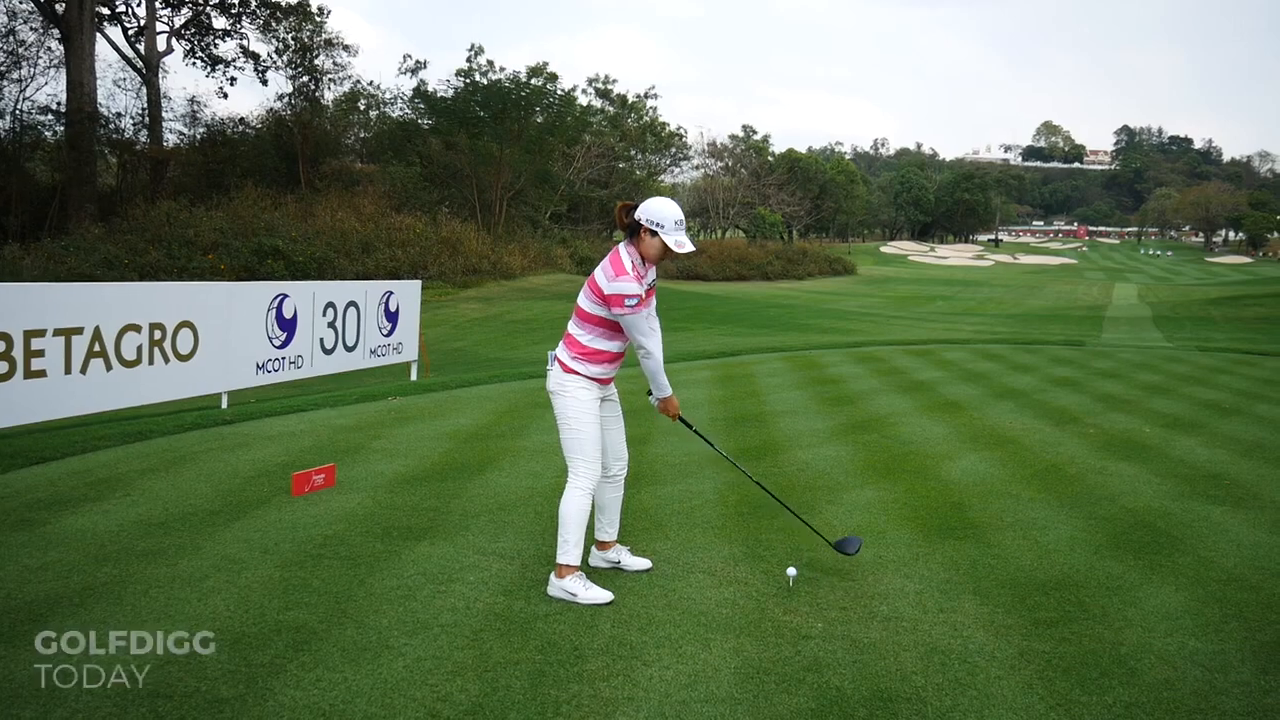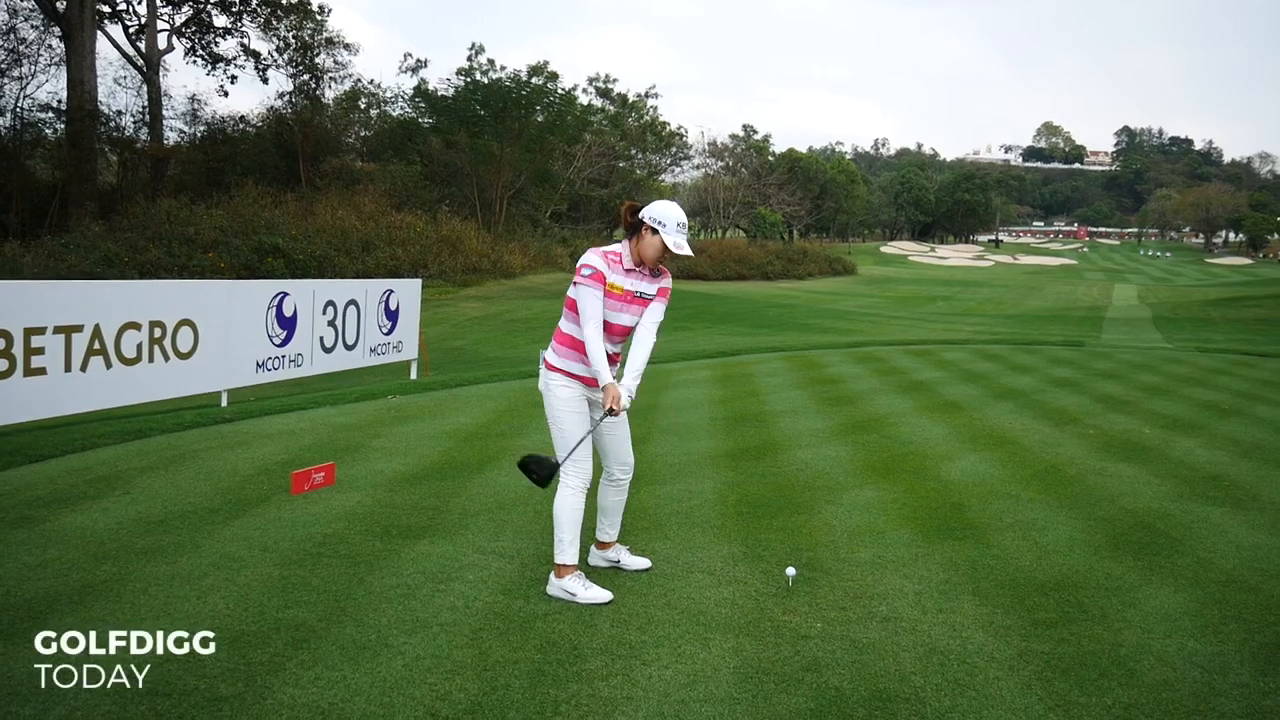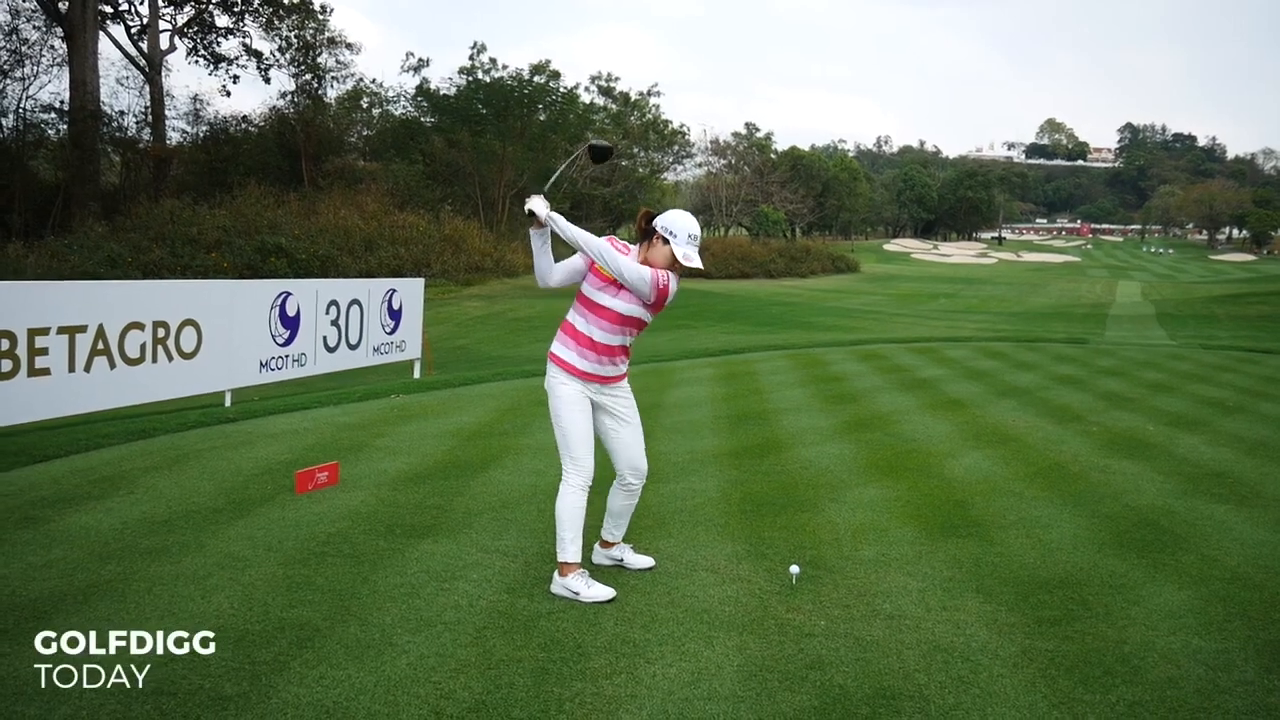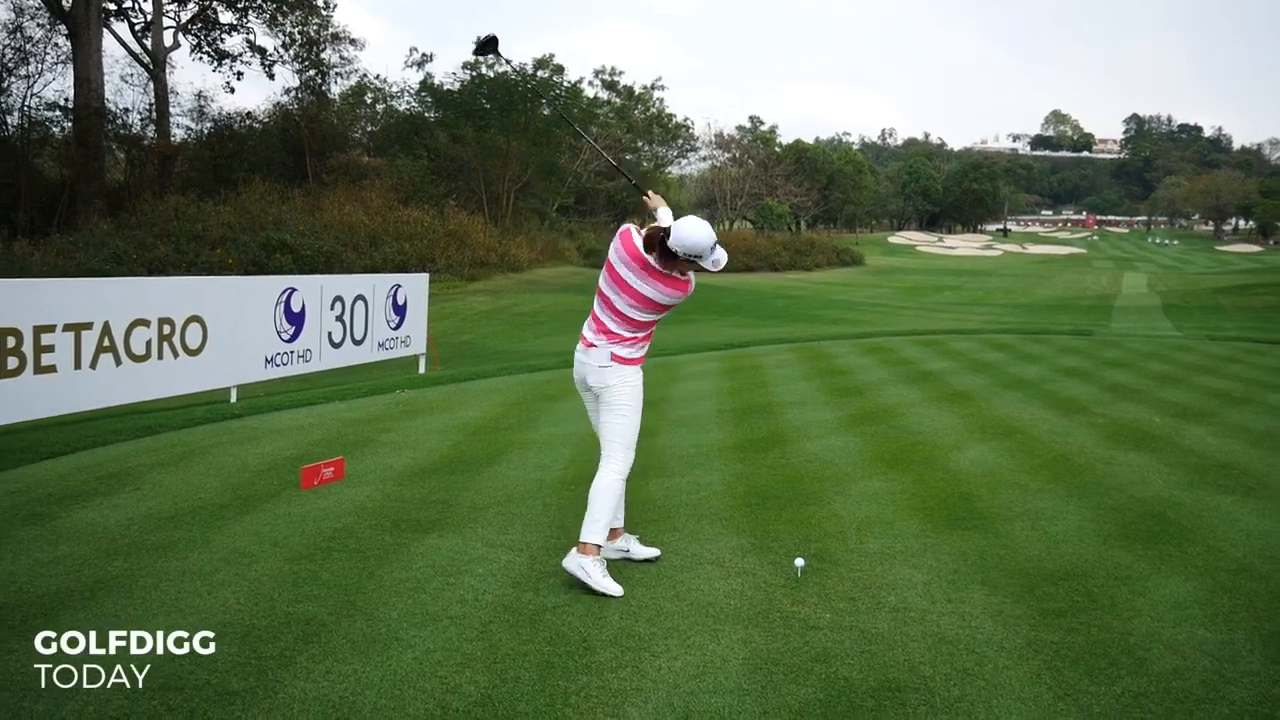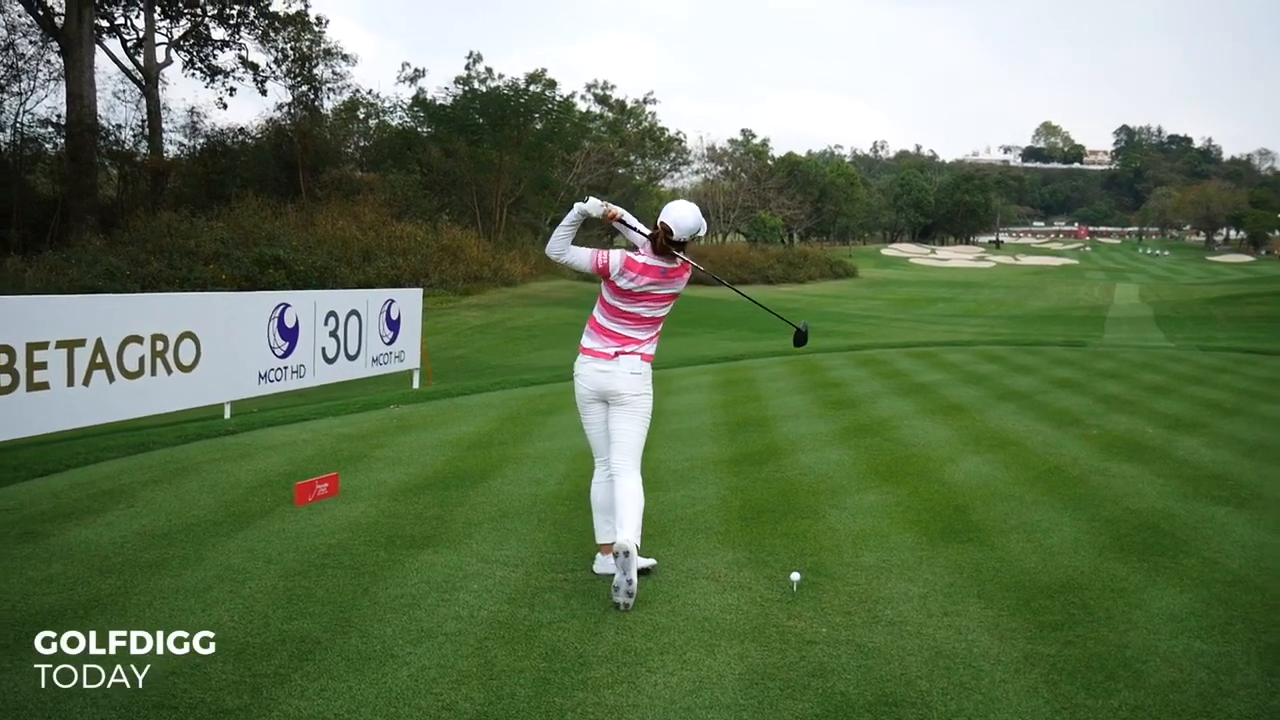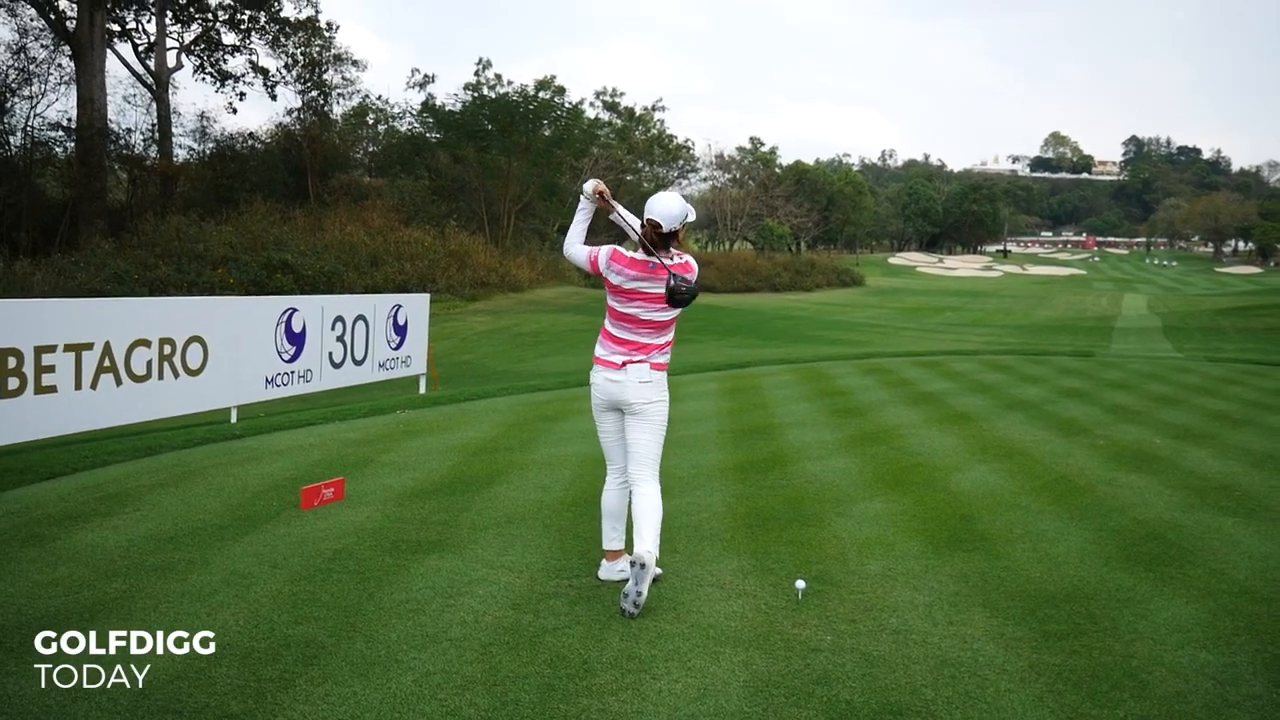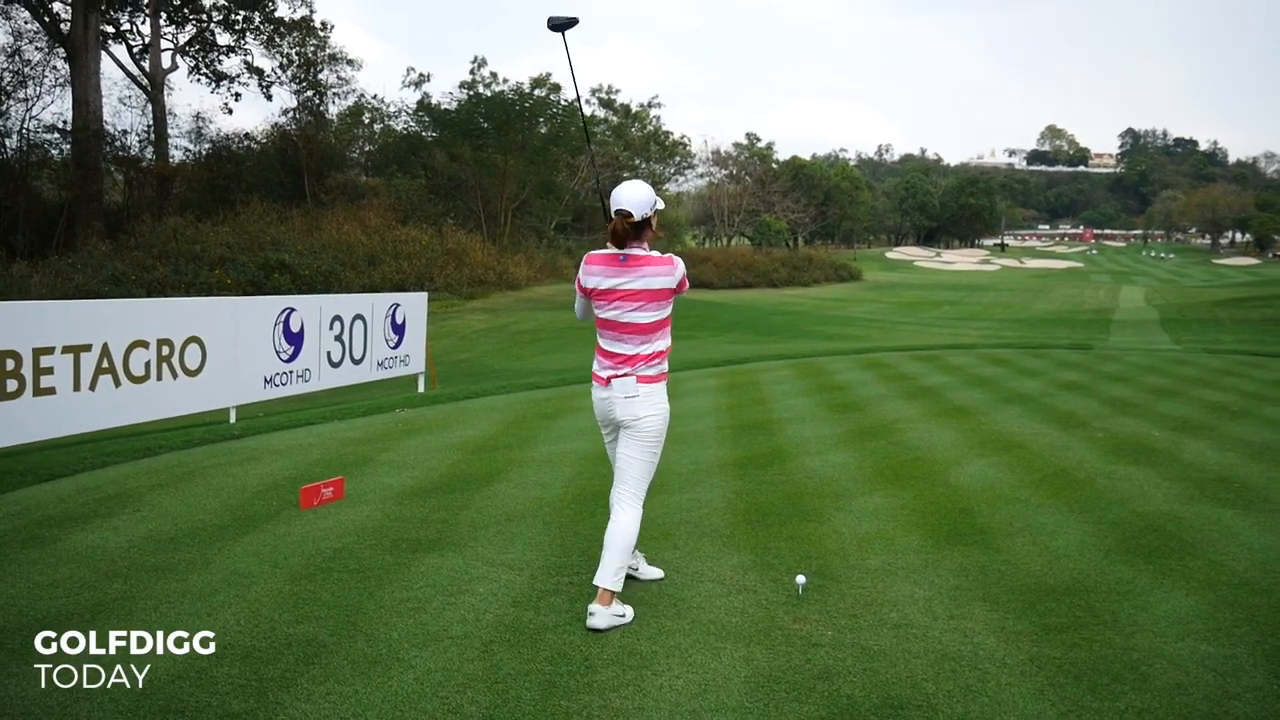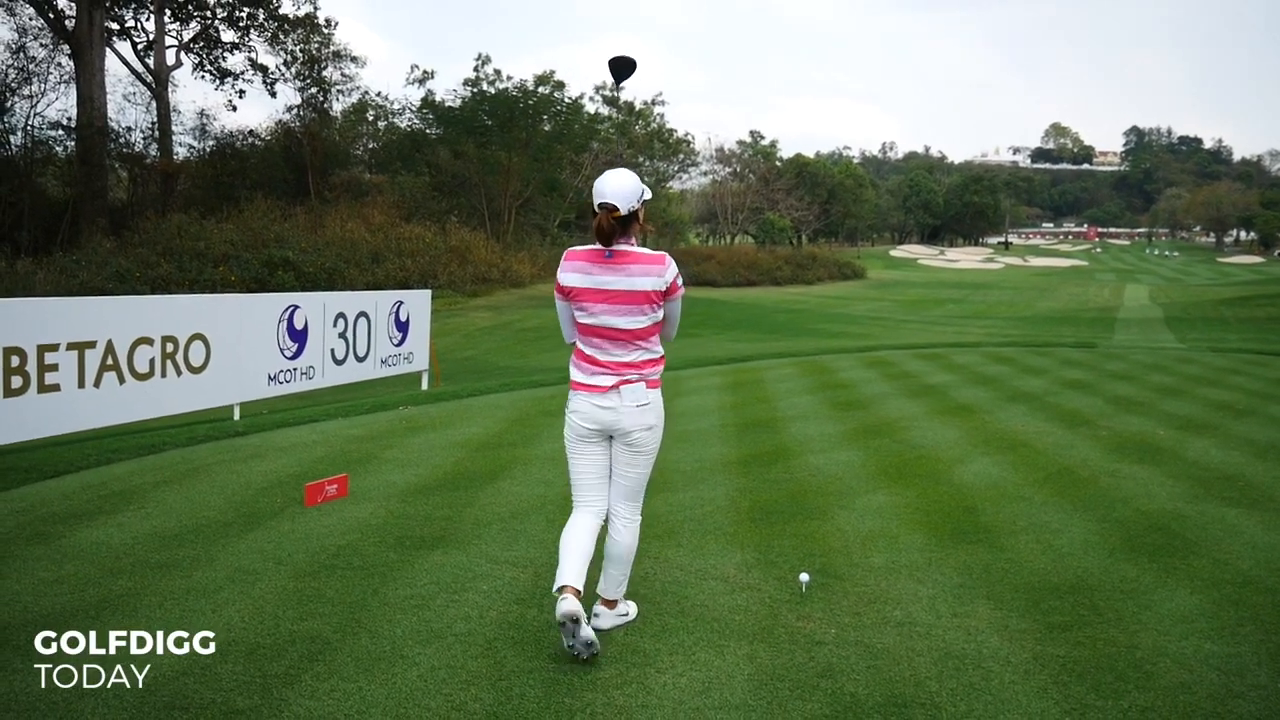
dt=0.5s
person 1, frame 1
left shoulder: (644, 264)
right shoulder: (621, 279)
left elbow: (652, 326)
right elbow: (644, 344)
left wrist: (657, 387)
right wrist: (665, 393)
left hip: (601, 381)
right hip: (574, 380)
left knee: (615, 466)
right knee: (586, 475)
left ankle: (605, 547)
right ankle: (564, 574)
person 1, frame 2
left shoulder: (661, 283)
right shoulder: (597, 261)
left elbow: (645, 335)
right elbow: (589, 326)
left wrist: (627, 386)
right wrist: (606, 379)
left hip: (604, 382)
right hip: (565, 378)
left knee: (621, 467)
right knee: (577, 474)
left ankle: (606, 547)
right ankle: (564, 574)
person 1, frame 3
left shoulder: (665, 284)
right shoulder: (608, 247)
left elbow: (611, 263)
right elbow: (548, 279)
left wrist: (552, 216)
right wrist: (539, 229)
left hip: (612, 384)
right hip: (568, 376)
left knee: (634, 471)
right knee: (579, 474)
left ankle: (609, 545)
right ankle: (567, 573)
person 1, frame 4
left shoulder: (628, 238)
right shoulder: (682, 287)
left wrist: (663, 214)
right wrist: (663, 210)
left hip: (588, 360)
right hip: (620, 372)
left knee: (615, 454)
right knee: (616, 464)
left ankle: (614, 537)
right ankle: (586, 551)
person 1, frame 5
left shoulder: (621, 264)
right shoulder: (681, 271)
left elbow: (555, 251)
right elbow: (646, 242)
left wrist: (584, 210)
right wrist: (613, 213)
left hip: (590, 372)
right hip: (631, 377)
left knee: (605, 465)
right knee: (626, 469)
left ankle: (607, 553)
right ankle: (626, 546)
person 1, frame 6
left shoulder: (614, 260)
right shoulder: (688, 268)
left elbow: (571, 251)
right elbow: (663, 252)
left wrist: (588, 202)
right wrist: (614, 207)
left hip: (604, 379)
right hip: (647, 385)
left knee: (617, 473)
right knee: (645, 478)
left ankle: (613, 558)
right ankle: (645, 555)
person 1, frame 7
left shoulder: (591, 264)
right shoulder: (672, 267)
left hip: (604, 392)
right hip: (644, 397)
left knee: (625, 480)
right knee: (631, 498)
left ankle: (623, 558)
right ankle: (603, 601)
person 1, frame 8
left shoulder: (570, 263)
right shoulder: (661, 267)
left elbow: (570, 333)
right elbow: (667, 332)
left hip: (585, 404)
right hip: (639, 404)
left knee: (586, 509)
right knee: (625, 511)
left ankle: (569, 599)
right ankle: (608, 605)
